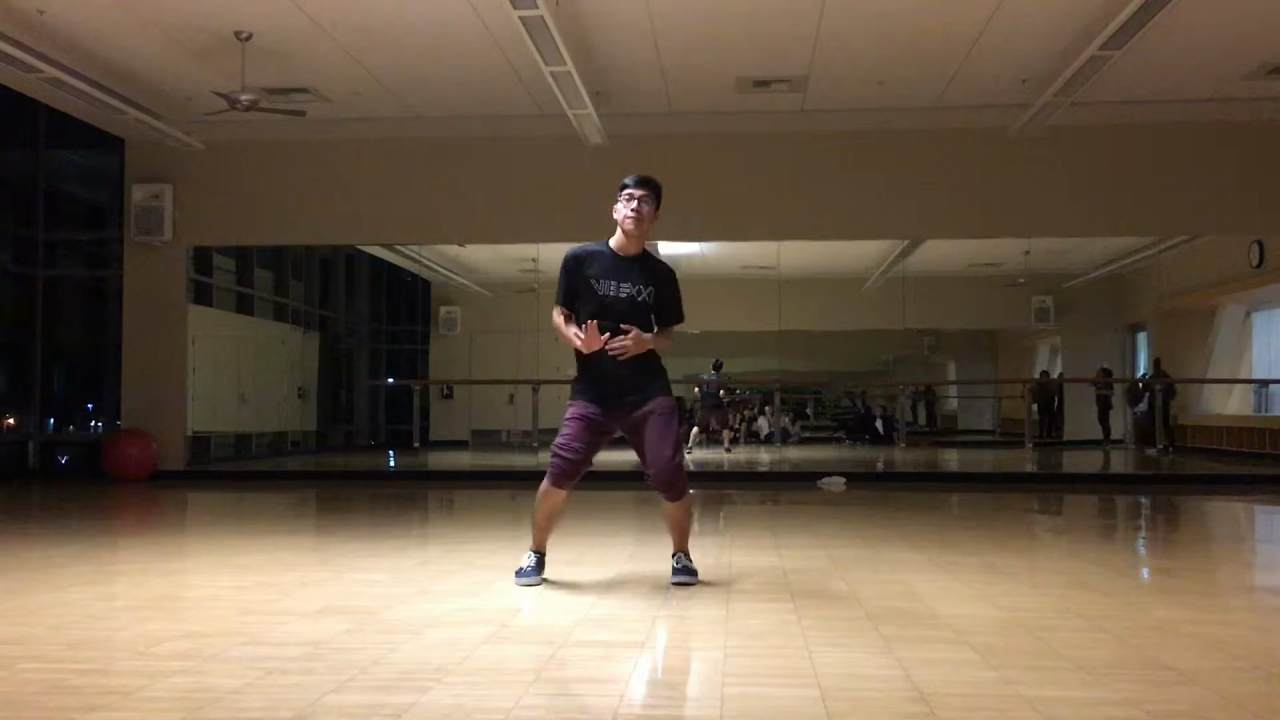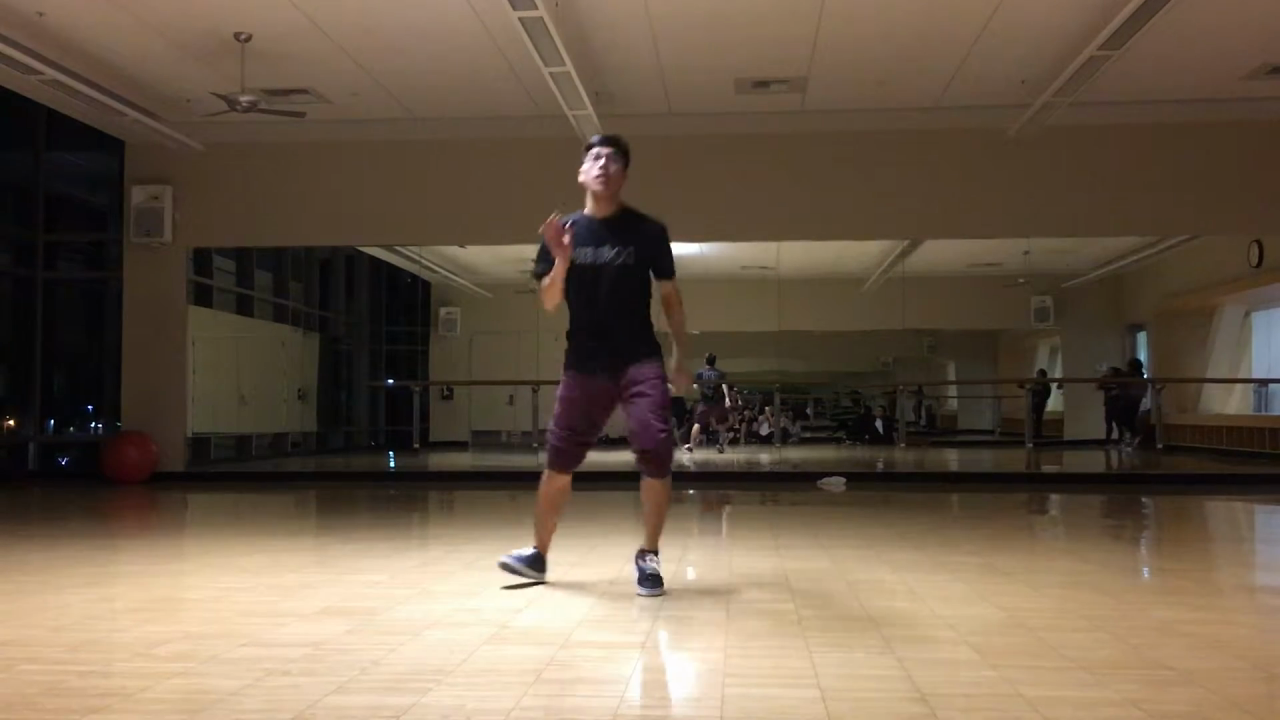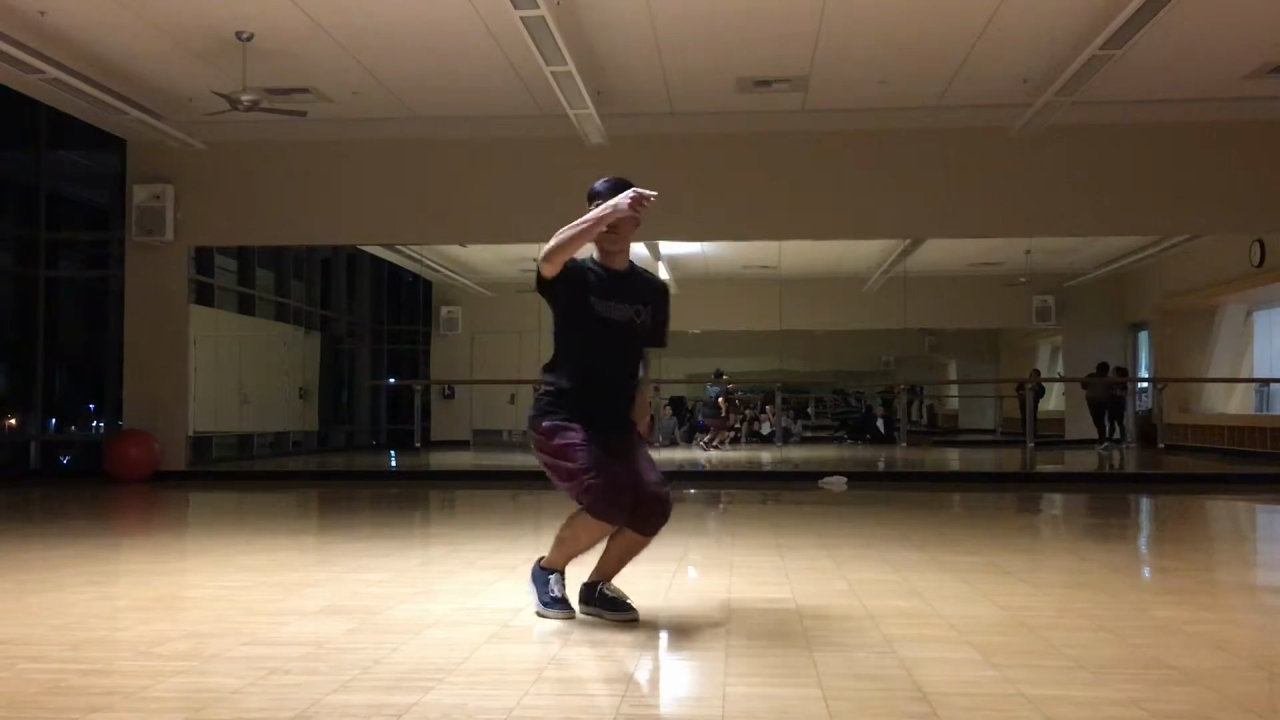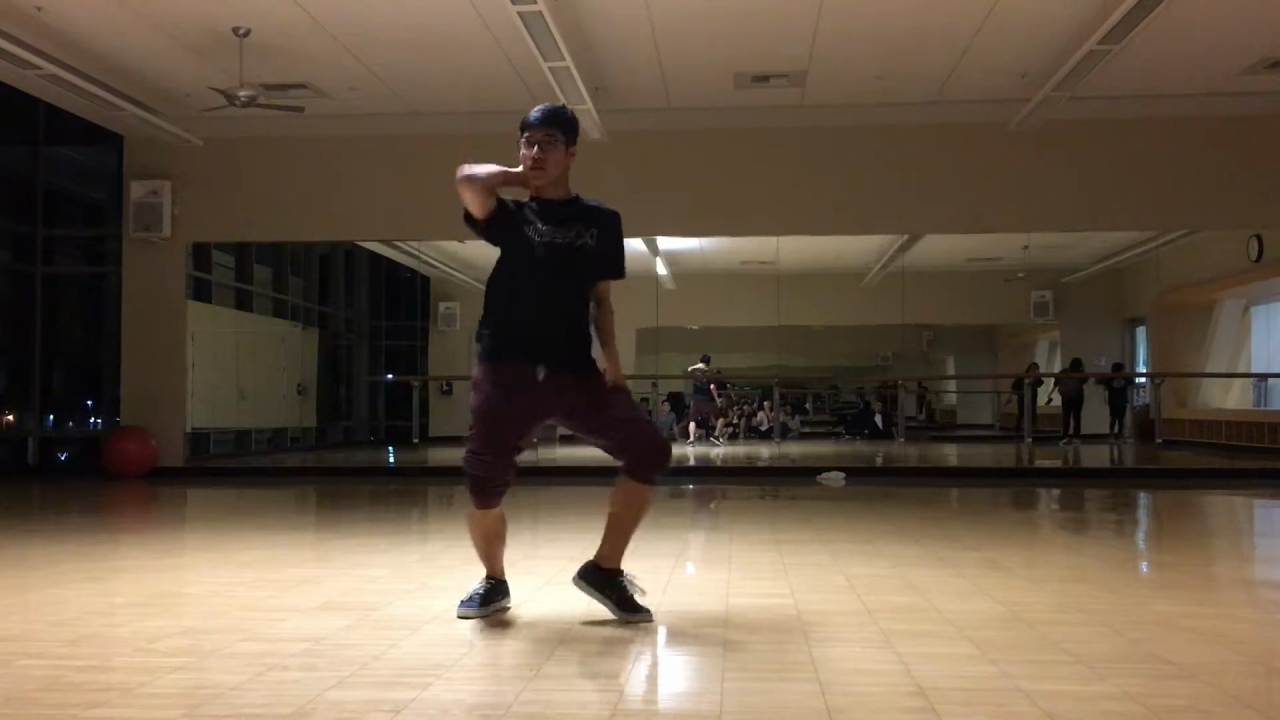
dt=1s
person 1, frame 1
left shoulder: (661, 274)
right shoulder: (580, 259)
right elbow: (559, 317)
left wrist: (647, 342)
right wrist: (580, 340)
left hip: (649, 392)
right hip: (592, 392)
left knee: (670, 476)
right knee: (561, 471)
left ankle: (681, 554)
right ankle: (535, 553)
person 1, frame 2
left shoulder: (647, 230)
right shoulder: (563, 229)
left elbow: (669, 293)
right elbow: (550, 302)
left wrist: (677, 354)
right wrist: (559, 259)
left hip: (638, 360)
right hip: (583, 363)
left knee: (655, 448)
right knee: (561, 456)
left ankle: (648, 555)
right ankle: (538, 551)
person 1, frame 3
left shoulder: (653, 289)
right shoulder: (572, 275)
right elbow: (548, 258)
left wrist: (640, 398)
right wrist: (612, 208)
left hip: (618, 423)
right hip: (563, 419)
left knee: (654, 506)
right knee: (608, 505)
left ankle: (597, 585)
right ankle: (548, 569)
person 1, frame 4
left shoulder: (601, 220)
right shoulder: (507, 210)
right elbow: (466, 180)
left wrist: (610, 355)
right wrist: (516, 175)
left hip: (573, 369)
right hip: (507, 368)
left knee: (650, 450)
right knee: (484, 485)
left ankle: (604, 569)
right ankle: (494, 582)
